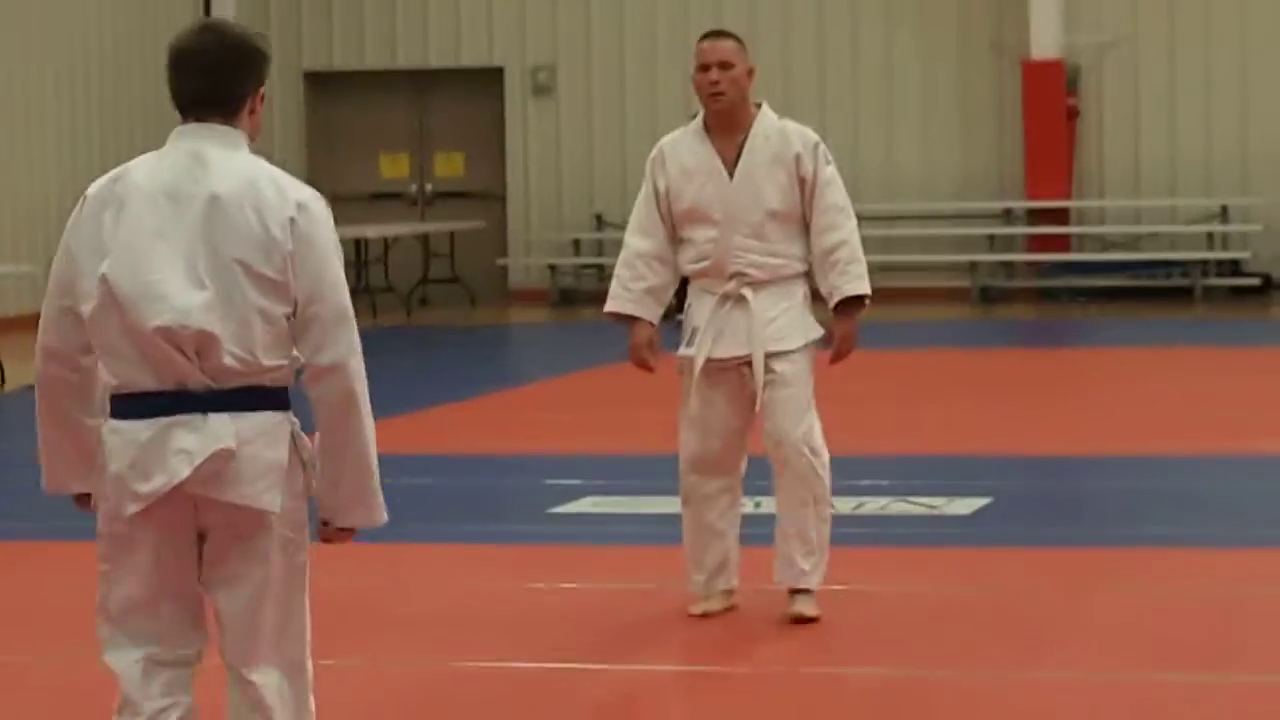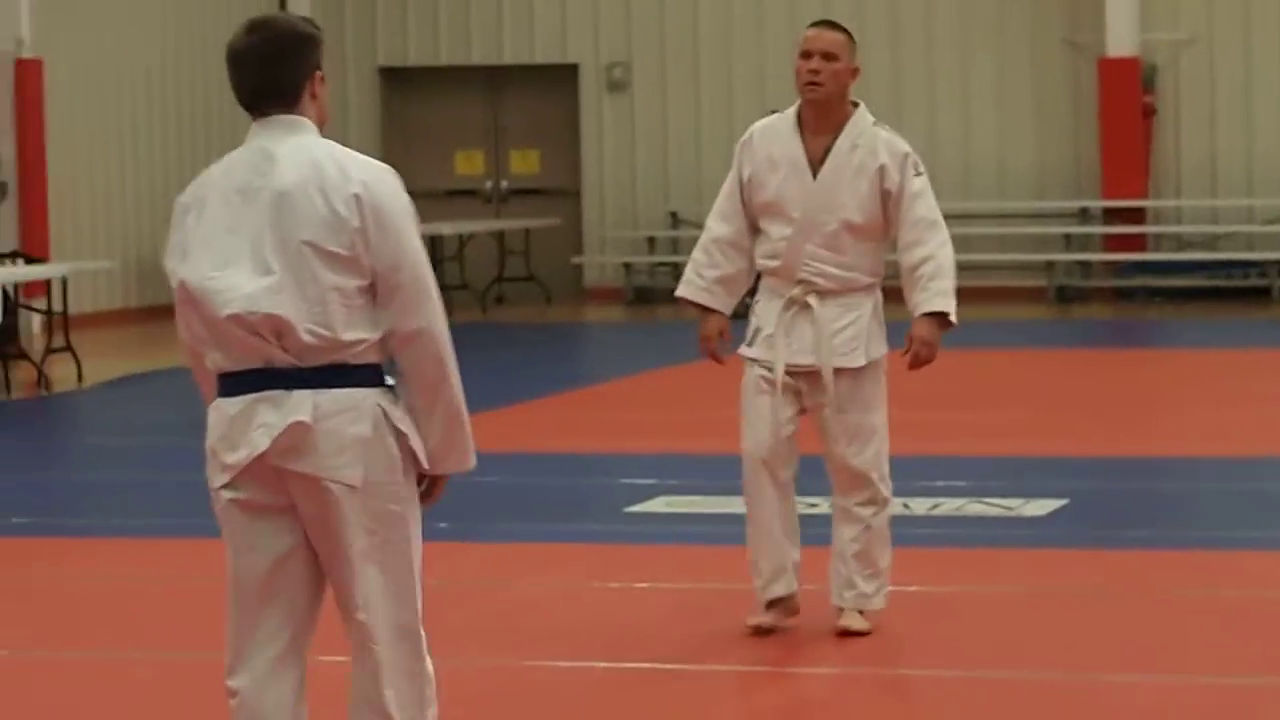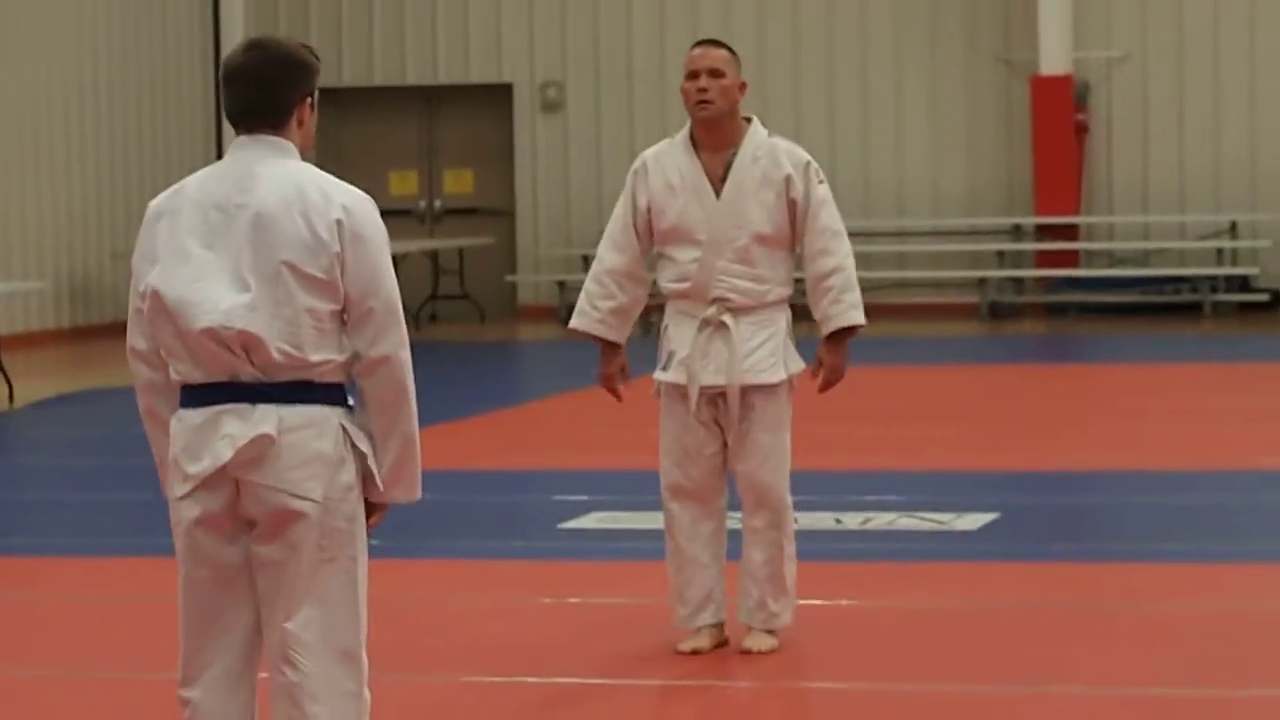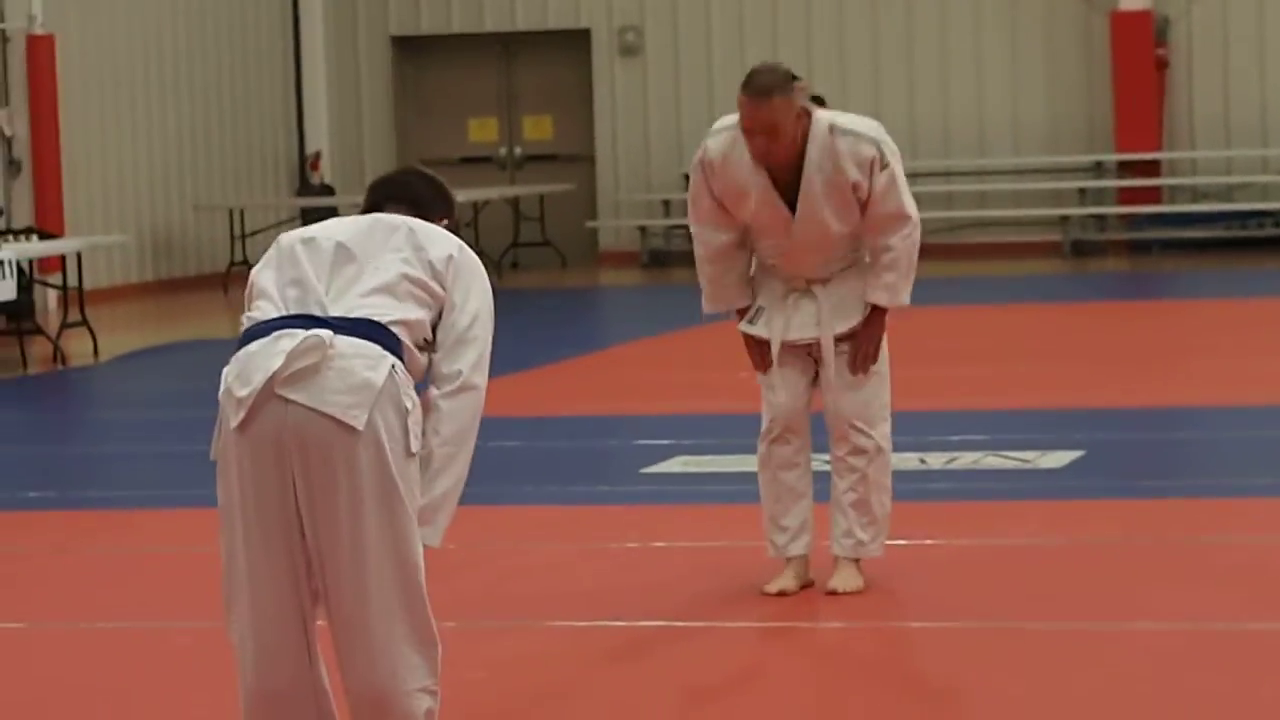
dt=0.7s
person 1, frame 1
left shoulder: (107, 196)
right shoulder: (290, 201)
left elbow: (62, 350)
right elbow: (333, 359)
left wrist: (76, 464)
right wrist: (347, 492)
left hip: (139, 448)
right hip: (251, 447)
left knee: (146, 649)
right knee: (267, 659)
person 1, frame 2
left shoulder: (198, 197)
right shoulder: (362, 180)
left elbow: (199, 342)
right elbow: (416, 324)
right wrist: (439, 443)
left hip: (243, 430)
right hip: (347, 423)
left knee: (262, 639)
right knee: (383, 628)
person 1, frame 3
left shoulder: (167, 209)
right shoulder: (339, 206)
left elbow: (146, 352)
right elbow: (381, 353)
right wrist: (387, 472)
left hip: (201, 443)
right hip: (306, 442)
left knee: (211, 644)
right knee: (317, 645)
person 1, frame 4
left shoulder: (292, 242)
right shoulder: (454, 254)
right elbow: (459, 390)
right wrist: (423, 516)
left hip: (254, 384)
right hip: (357, 388)
left knee: (266, 608)
right knee: (384, 608)
person 2, frame 1
left shoulder: (798, 145)
right shoulder: (670, 155)
left elbow: (834, 231)
right elbow: (648, 244)
left wrist: (846, 308)
right wrist: (640, 319)
left hip: (781, 317)
right hip: (708, 320)
left knee: (797, 450)
right knee: (707, 460)
left ankle: (801, 583)
right ankle: (714, 583)
person 2, frame 2
left shoulder: (887, 153)
right shoulder: (759, 142)
left elbow: (925, 240)
right elbow: (729, 231)
left wrist: (929, 316)
right wrist: (712, 307)
left hip: (848, 326)
right hip: (774, 321)
left knee: (858, 468)
right knee: (762, 458)
left ankle: (856, 598)
right ankle: (777, 592)
person 2, frame 3
left shoulder: (788, 163)
right shoulder: (652, 168)
left elbow: (826, 253)
right elbow: (621, 260)
left wrist: (835, 338)
right wrist: (611, 343)
left hip: (760, 343)
right hip: (685, 344)
left knee: (764, 489)
right knee: (687, 487)
left ankle: (764, 619)
right ankle: (703, 618)
person 2, frame 4
left shoulder: (861, 146)
right shoulder: (716, 154)
left elbow: (895, 231)
right elbow: (716, 242)
left wrist: (877, 317)
right wrist: (744, 315)
left hip: (848, 297)
right hip: (778, 300)
left knee: (858, 425)
right knee: (781, 426)
left ankle: (851, 552)
right ankle: (792, 554)
